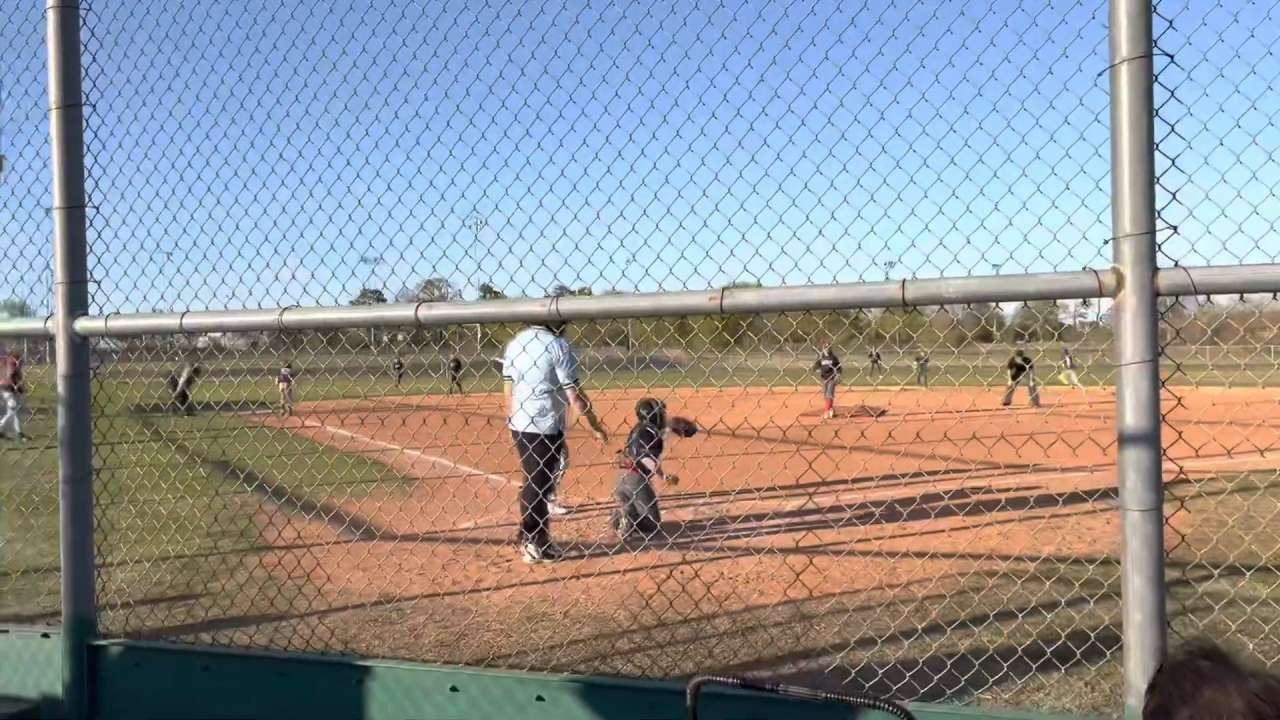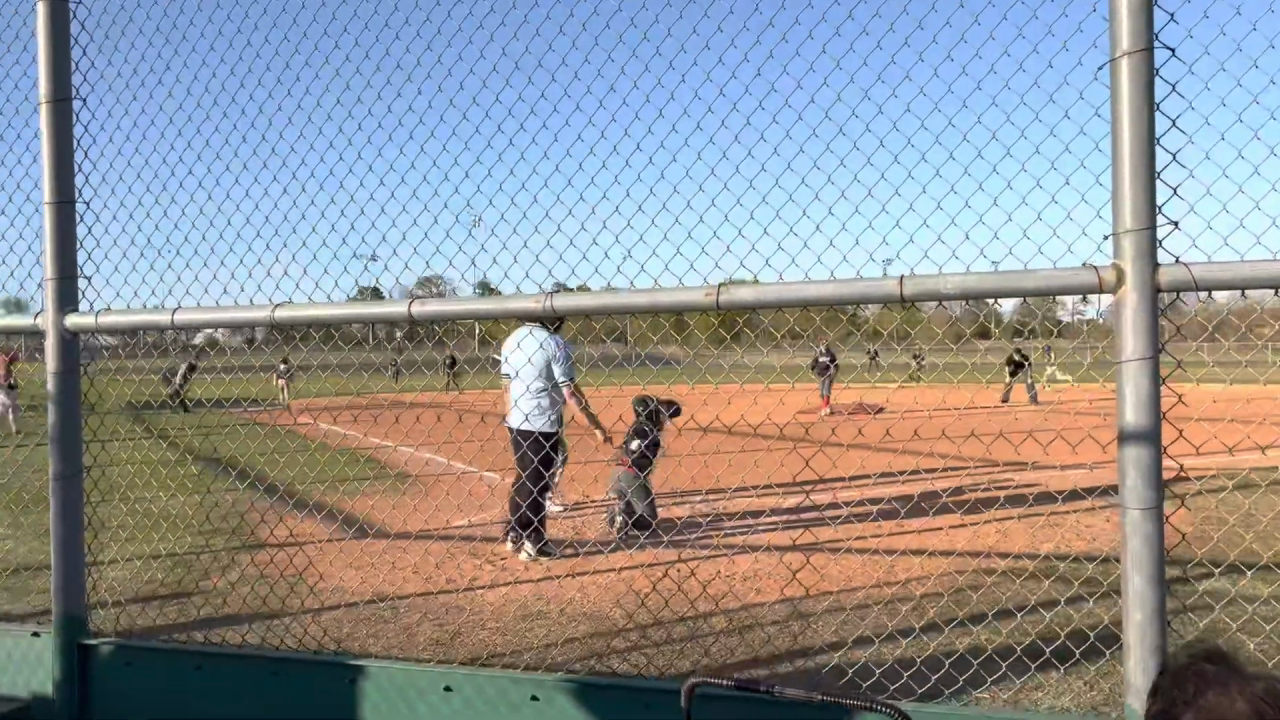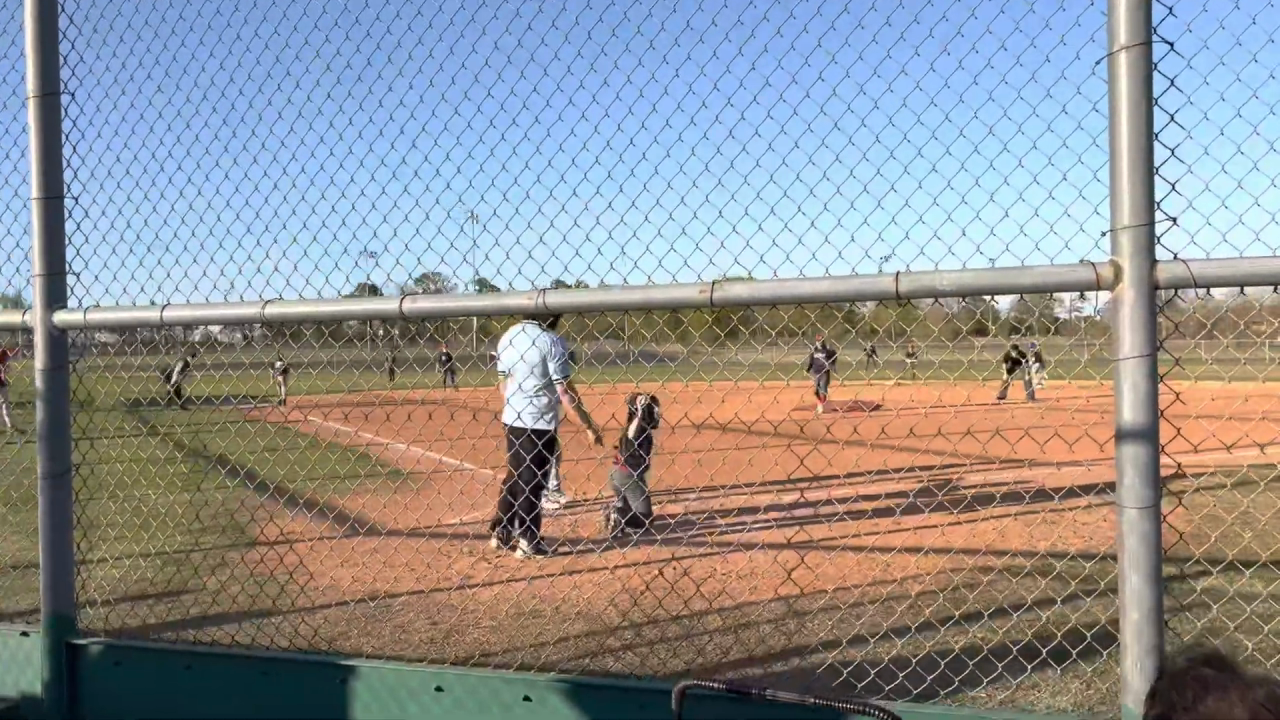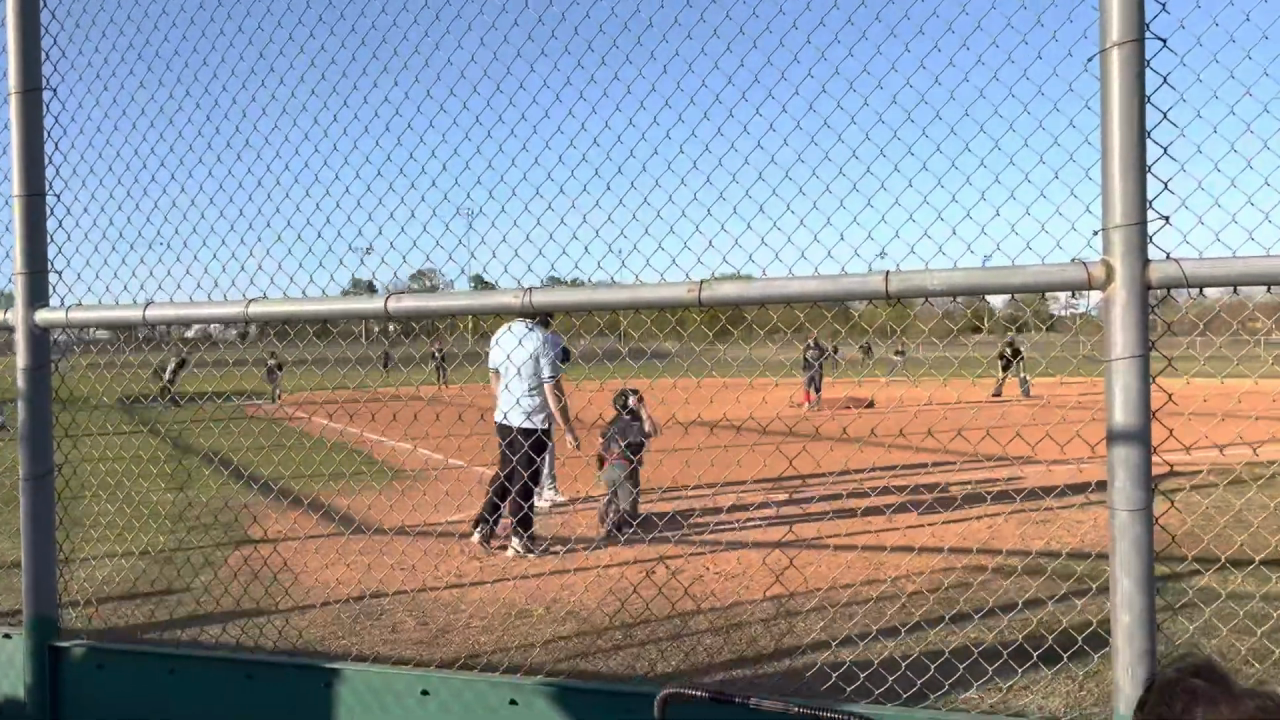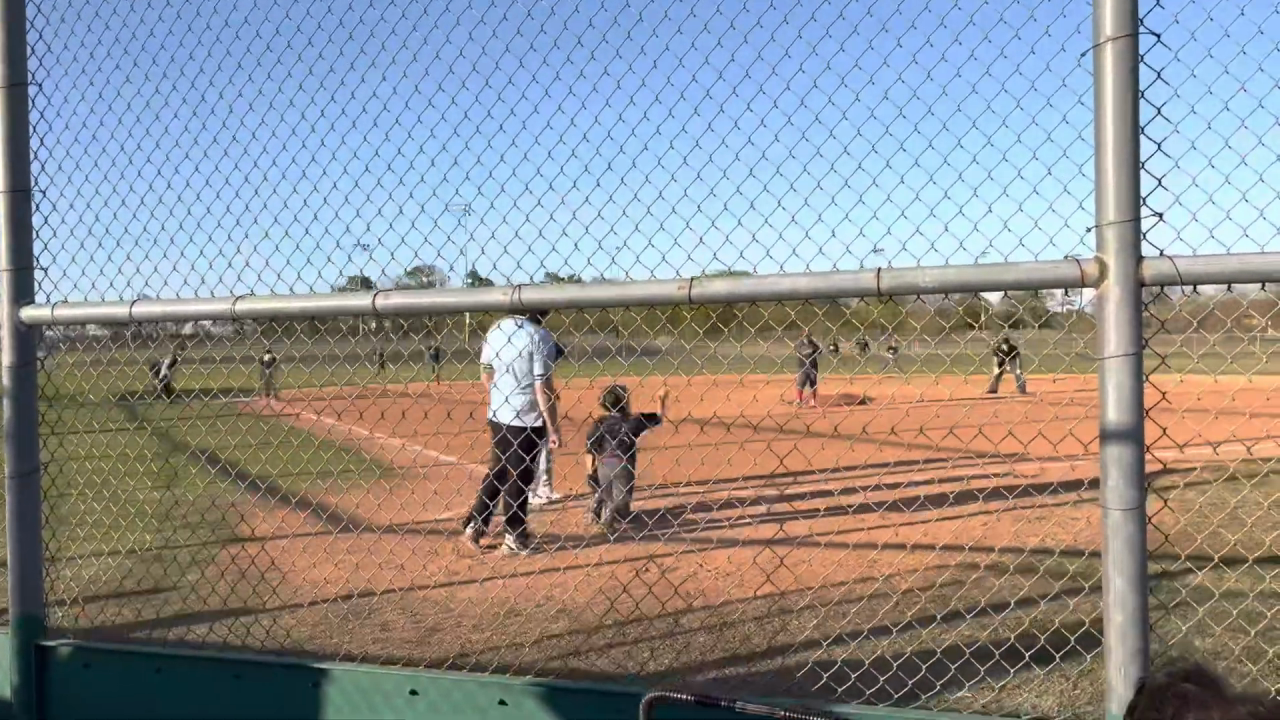
dt=0.1s
person 1, frame 1
left shoulder: (514, 343)
right shoulder: (559, 347)
left elbow: (508, 389)
right elbow: (574, 395)
right wrist: (596, 427)
left hip: (519, 424)
right hip: (545, 427)
left knee: (534, 481)
right knee: (539, 483)
left ankle: (528, 538)
right ankle: (535, 546)
person 1, frame 2
left shoulder: (511, 340)
right shoulder: (555, 344)
left elbow: (507, 386)
right elbow: (571, 393)
right wrist: (596, 426)
left hip: (517, 422)
right hip: (544, 424)
left knee: (524, 478)
right knee: (537, 482)
left ankle: (515, 534)
right ankle: (532, 544)
person 1, frame 3
left shoulder: (507, 337)
right shoulder: (551, 341)
left elbow: (504, 382)
right elbow: (564, 391)
right wrist: (589, 425)
left hip: (513, 420)
right hip: (540, 423)
left knee: (515, 475)
right knee: (532, 480)
left ankle: (501, 532)
right ankle: (528, 541)
person 1, frame 4
left shoulder: (501, 334)
right shoulder: (545, 339)
left elbow: (495, 379)
right elbow: (552, 389)
right wrist: (567, 428)
left hip: (505, 418)
right hip: (535, 422)
left knee: (505, 473)
right knee: (527, 479)
left ankle: (483, 528)
person 1, frame 5
left shoulder: (495, 331)
right shoulder: (540, 336)
left elbow: (487, 376)
right elbow: (543, 387)
right wrist: (552, 427)
left hip: (498, 415)
right hip: (528, 420)
left knee: (498, 472)
right knee: (519, 477)
left ankle: (475, 525)
